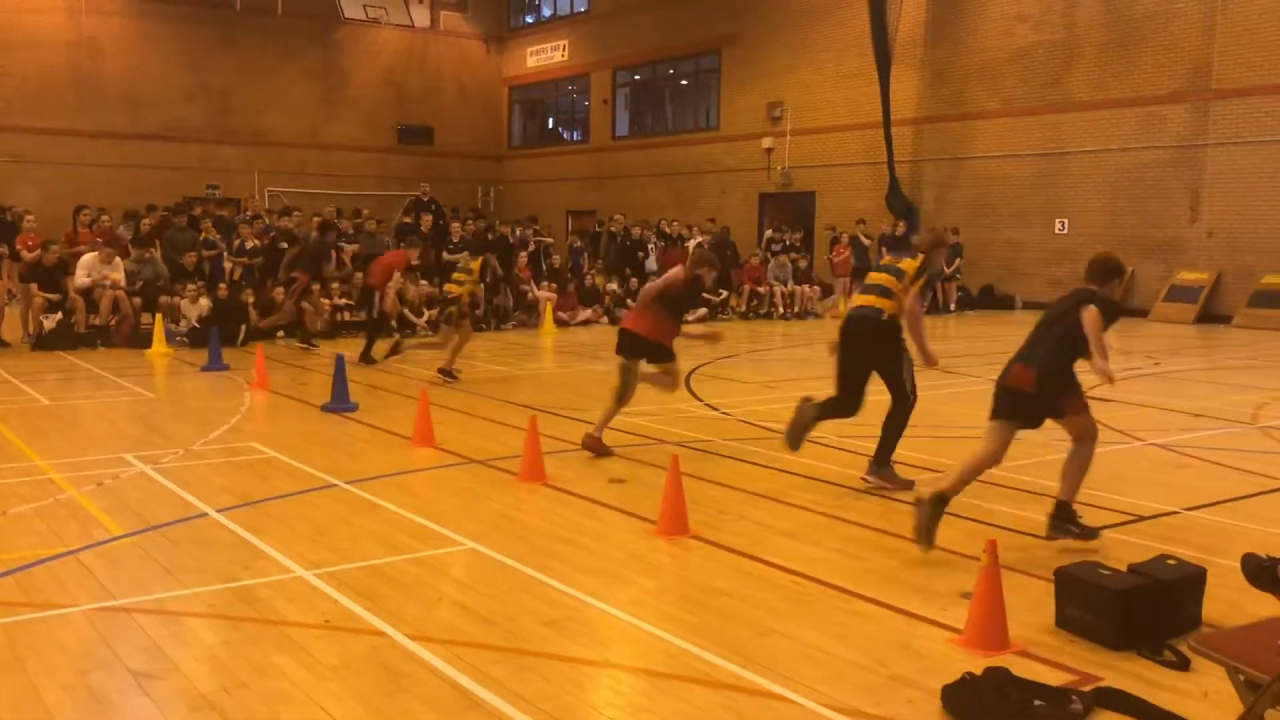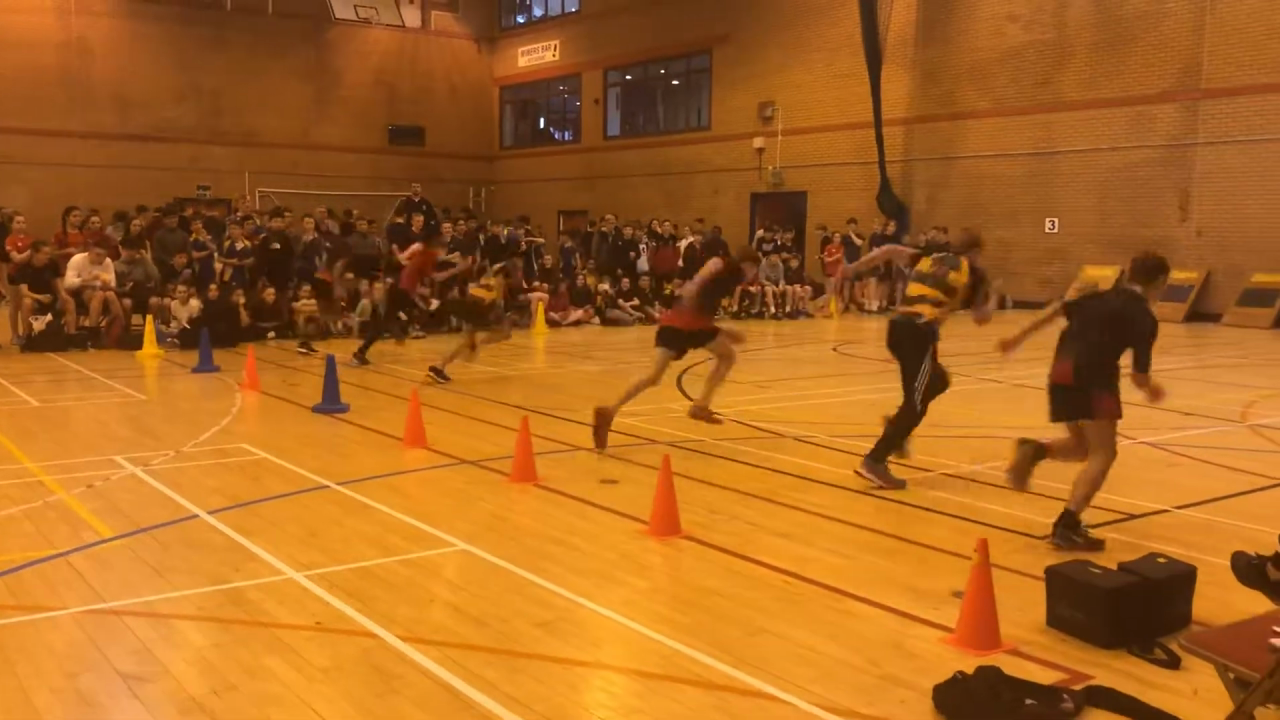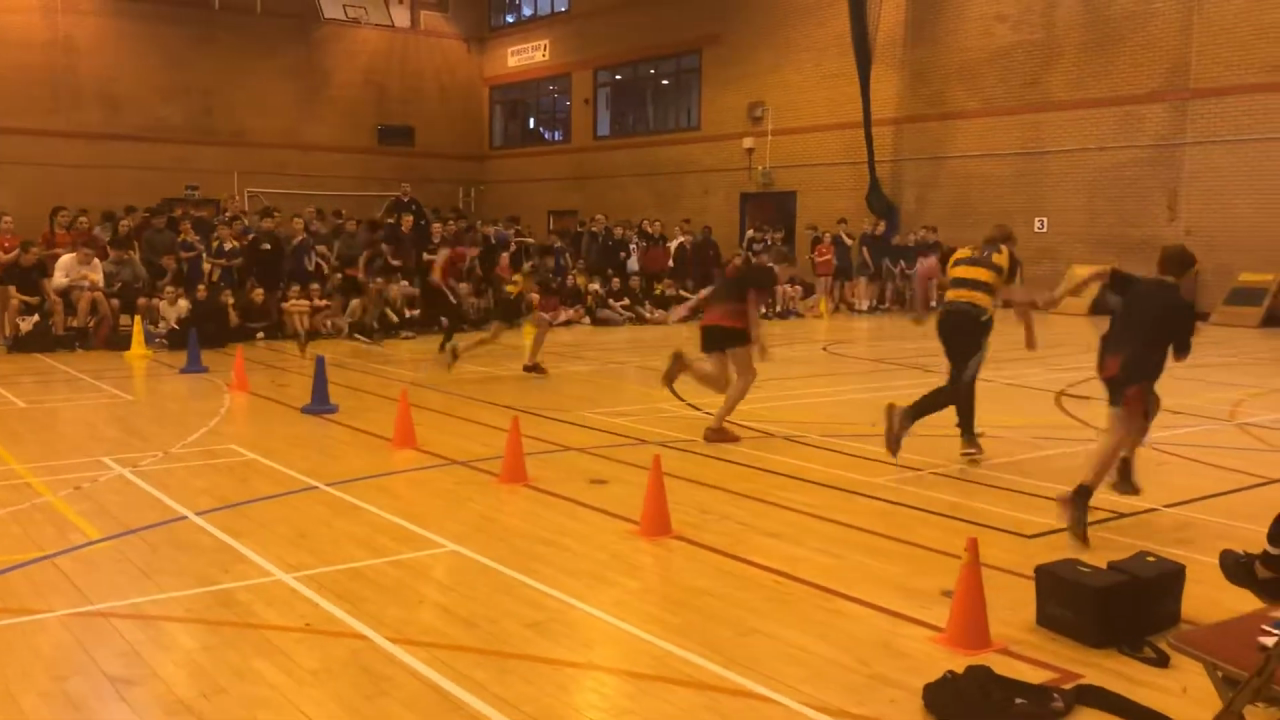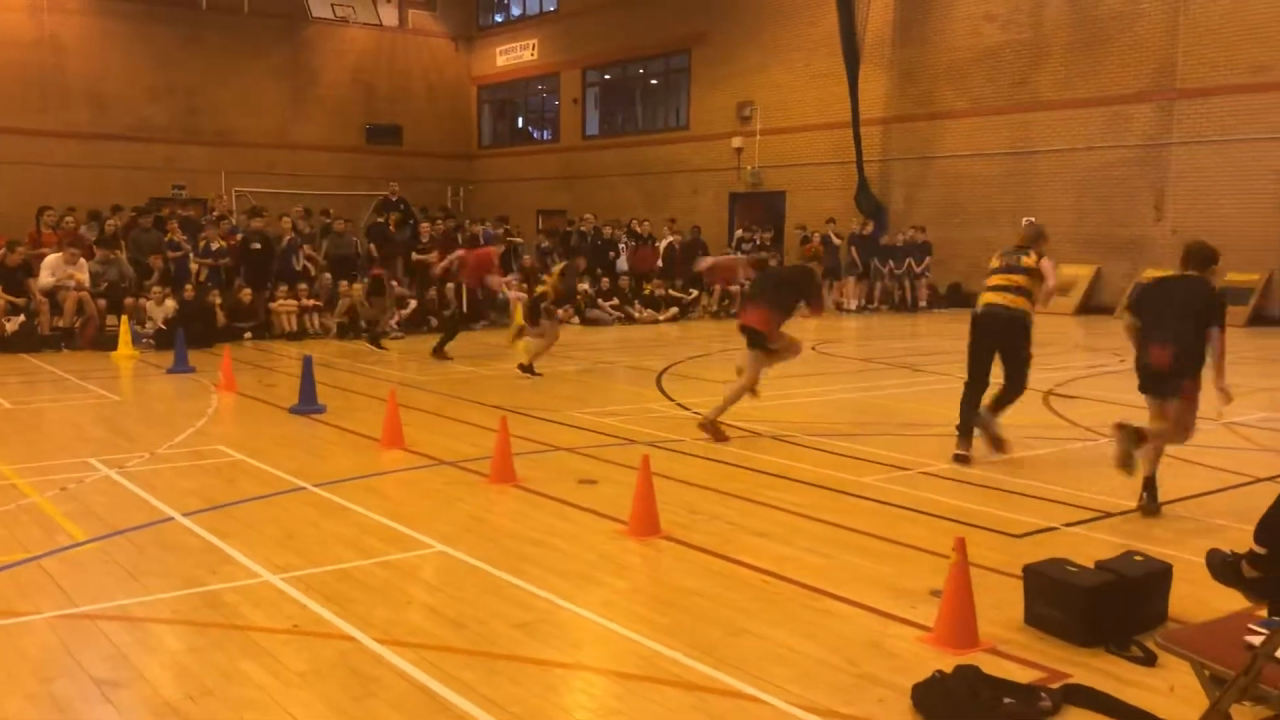
dt=0.1s
person 1, frame 1
left shoulder: (1065, 301)
right shoulder: (1104, 305)
right elbow: (1091, 315)
right wrist: (1099, 357)
left hip: (1015, 372)
right hip: (1049, 375)
left knee: (990, 453)
right knee: (1087, 436)
person 1, frame 2
left shoulder: (1100, 297)
right shoulder: (1144, 318)
left elbow: (1058, 309)
right elbow: (1139, 374)
left wrist: (1019, 336)
right wrist: (1151, 389)
left hip: (1062, 372)
right hip: (1091, 374)
left knee: (1080, 449)
right knee: (1103, 454)
left ankle: (1033, 451)
person 1, frame 3
left shoulder: (1135, 284)
right shoulder: (1183, 307)
left elbow: (1103, 273)
right elbow: (1180, 355)
left wrist: (1061, 293)
left hip: (1110, 361)
right hip: (1136, 368)
left knee: (1147, 411)
right knee: (1119, 437)
left ankle: (1124, 467)
person 1, frame 4
left shoulder: (1156, 286)
right shoulder: (1211, 295)
left elbow: (1130, 323)
right elbow: (1216, 338)
right wrist: (1220, 381)
left hip: (1148, 356)
right hip: (1181, 359)
left knee: (1160, 422)
right knee: (1181, 431)
right ankle: (1132, 434)
person 2, frame 1
left shoulder: (893, 258)
right shoulder: (924, 265)
right elbow: (910, 309)
right wrist: (925, 350)
left hip: (853, 323)
right hip: (881, 324)
left knee: (848, 403)
right knee: (904, 398)
left ankle: (811, 412)
right ankle: (880, 467)
person 2, frame 2
left shoulder: (928, 260)
right shoulder: (973, 272)
left elbow: (891, 250)
right elbow: (981, 317)
left wrist: (855, 267)
right wrist: (989, 303)
left hip: (899, 327)
right hip: (919, 331)
left knee: (938, 381)
right knee: (913, 404)
left ankle: (897, 430)
right ankle: (874, 462)
person 2, frame 3
left shoulder: (960, 252)
right shoulder: (1008, 257)
left elbow: (923, 272)
right elbow: (1016, 299)
left wrist: (920, 305)
right wrist: (1029, 330)
left hip: (948, 316)
right hip: (975, 321)
left knee: (963, 376)
right knee: (958, 385)
left ankle: (968, 438)
right ankle: (905, 416)
person 2, frame 4
left shoulder: (997, 257)
right shoulder: (1037, 259)
right elbow: (1050, 277)
left hip: (984, 317)
right hip: (1014, 321)
left knee: (975, 383)
right knee: (1016, 383)
left ankle: (963, 442)
right ankle: (988, 414)
person 3, frame 1
right shoulder: (695, 280)
right elbow: (679, 272)
left wrist: (700, 334)
right wrist: (656, 286)
left hip: (630, 326)
right hip: (654, 331)
left knee: (627, 389)
right knee: (671, 382)
left ankle: (595, 436)
right ankle: (633, 375)
person 3, frame 2
left shoulder: (720, 271)
right shoulder: (734, 271)
right elbow: (716, 262)
left wrist: (725, 332)
right wrist: (696, 284)
left hip: (671, 321)
right hip: (693, 321)
left knee: (652, 377)
right knee: (728, 356)
left ankle: (609, 411)
right ankle: (701, 406)
person 3, frame 3
left shoulder: (748, 271)
right shoulder: (768, 276)
left elbow: (712, 290)
right elbow: (752, 303)
left wrist: (687, 306)
right wrist: (757, 338)
left hip: (710, 321)
right hip: (730, 321)
left knee: (720, 384)
right knee: (747, 375)
left ankle: (684, 362)
right ankle: (715, 427)
person 3, frame 4
left shoulder: (779, 269)
right shoulder: (810, 278)
left elbow: (740, 263)
right elbow: (816, 309)
left wrist: (715, 261)
left hip: (749, 319)
right hip: (765, 321)
left knee: (793, 347)
right knee: (750, 378)
left ankle: (748, 367)
right ankle: (710, 419)
